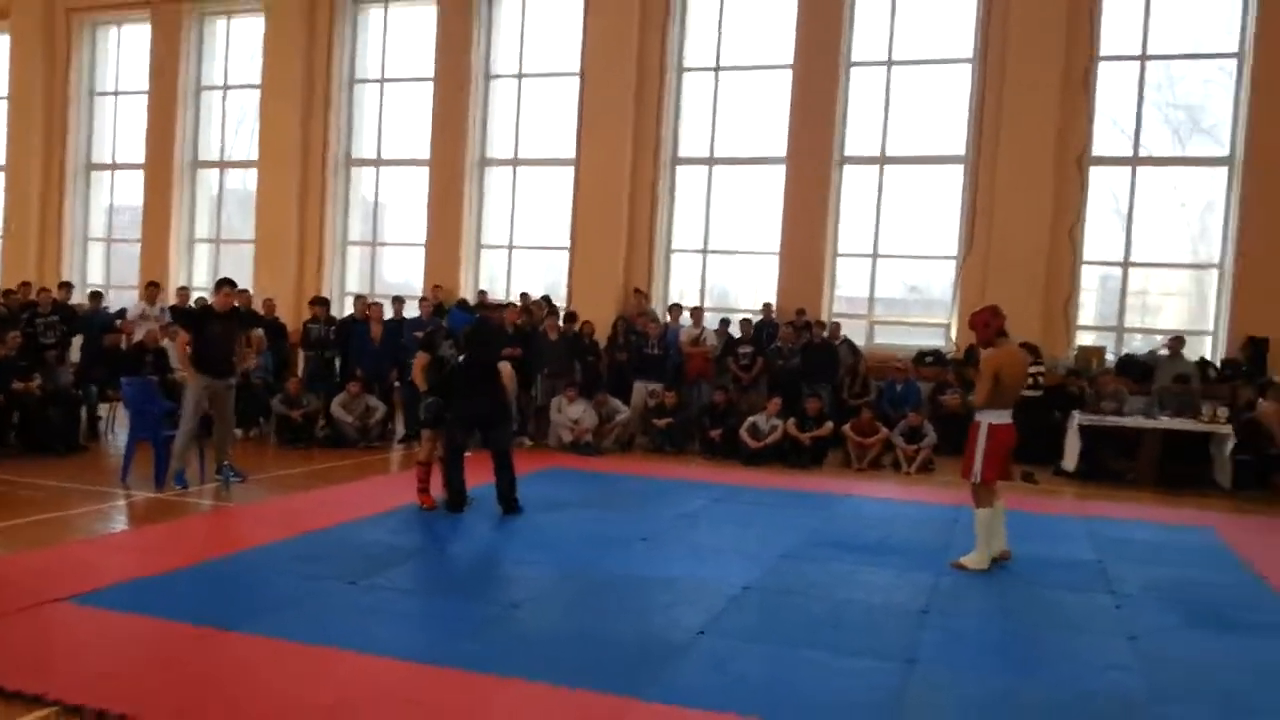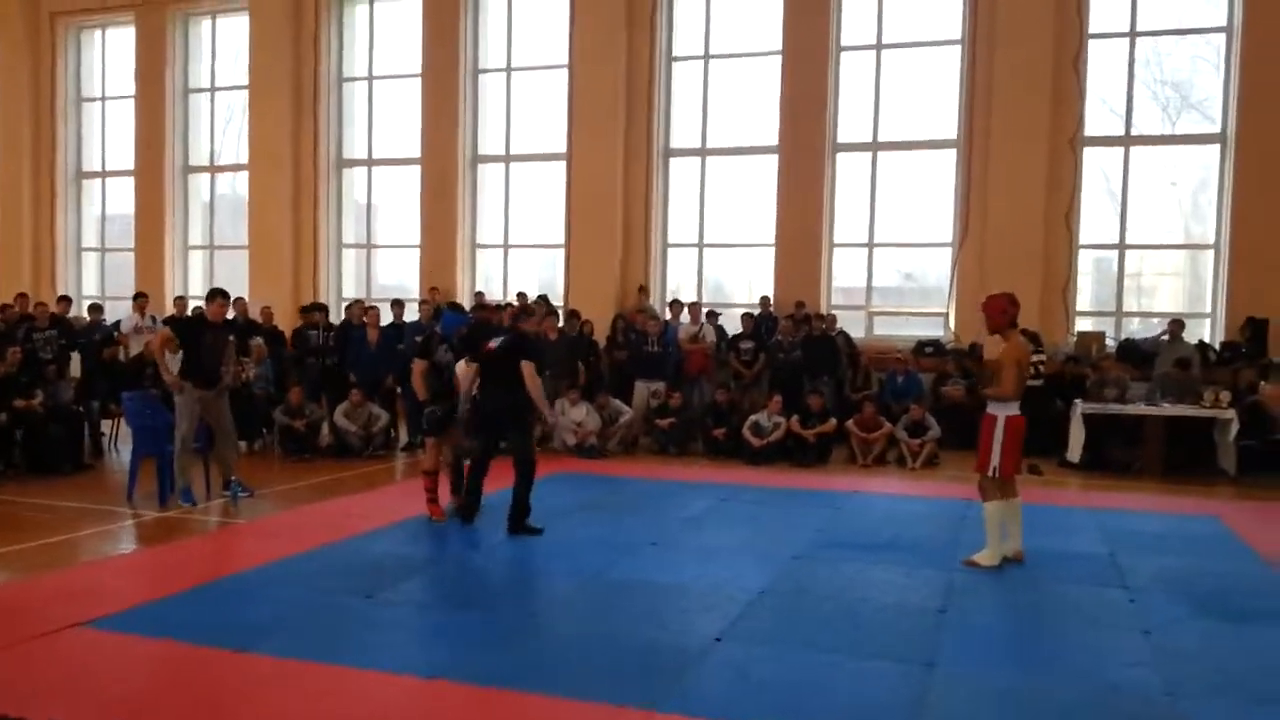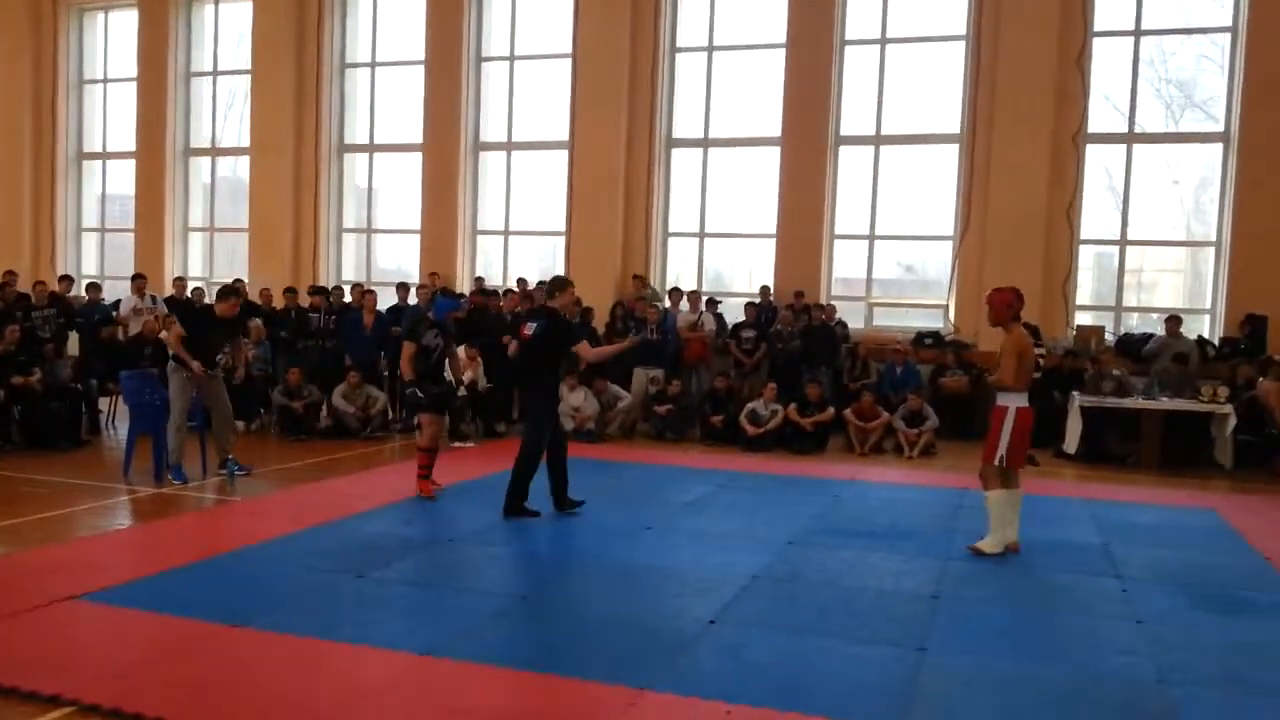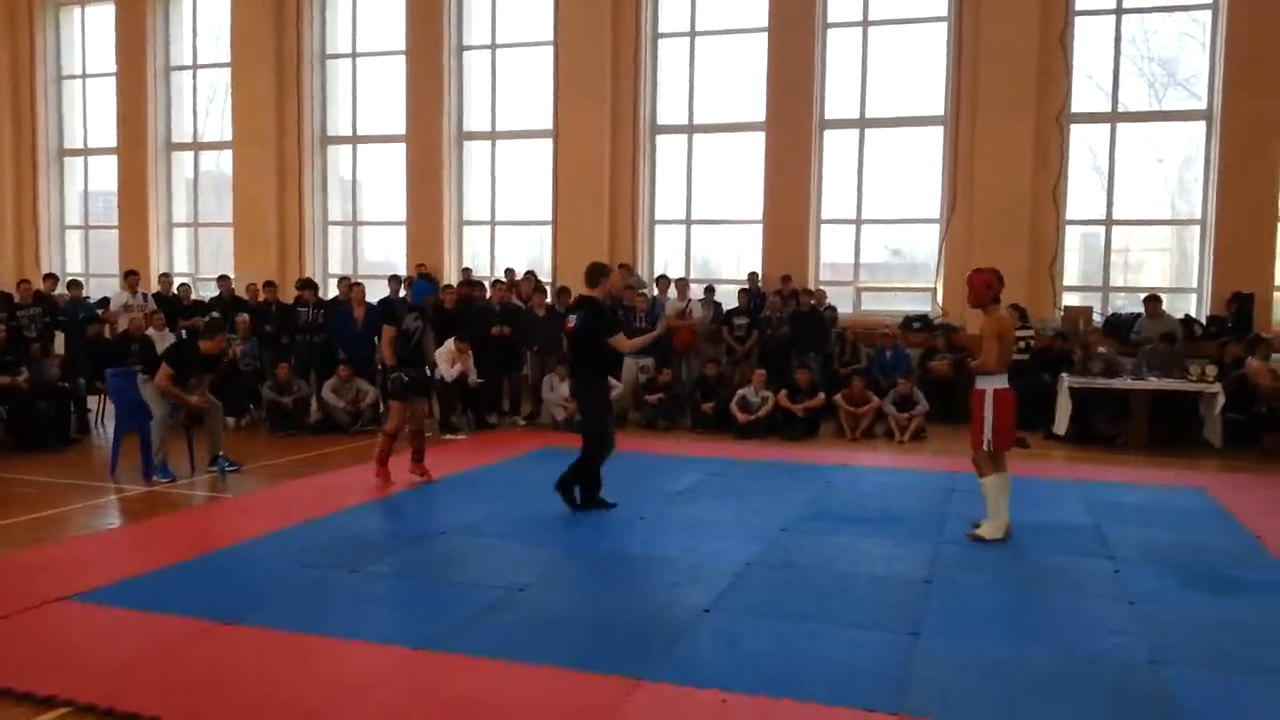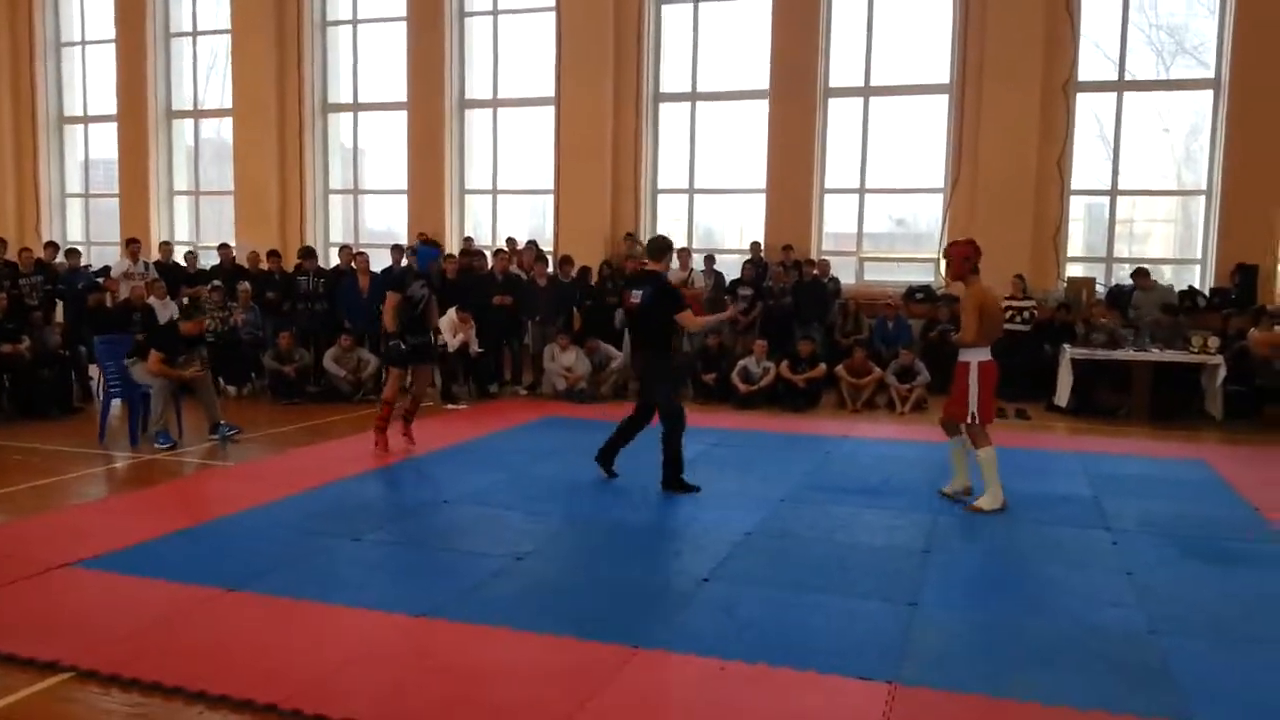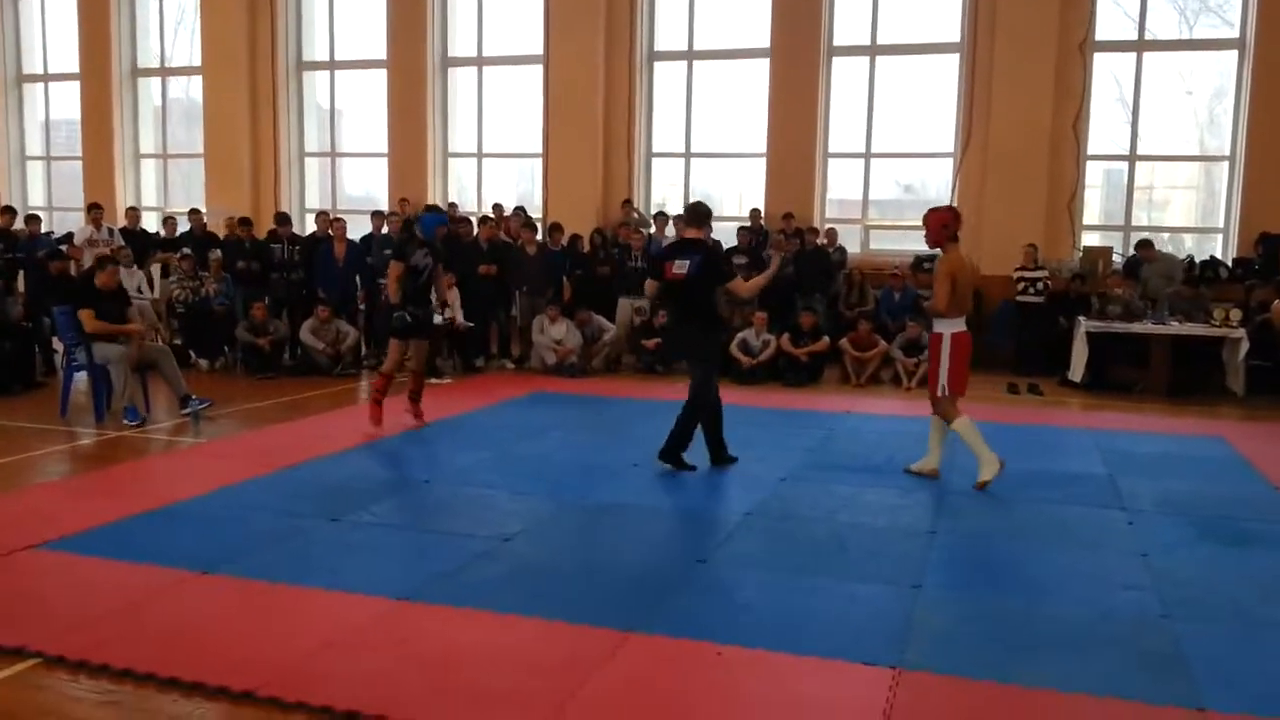
dt=0.4s
person 1, frame 1
left shoulder: (992, 359)
right shoulder: (1021, 356)
left elbow: (980, 401)
left wrist: (967, 400)
left hip: (988, 427)
right hip: (1006, 424)
left knee: (980, 490)
right knee: (988, 487)
left ankle: (981, 556)
right ankle: (999, 546)
person 1, frame 2
left shoulder: (1010, 349)
right shoulder: (1021, 344)
left elbow: (1007, 392)
left wrist: (981, 391)
left hip: (1002, 420)
right hip: (1010, 419)
left knee: (988, 484)
right knee: (1006, 483)
left ankle: (992, 552)
right ankle: (1013, 546)
person 1, frame 3
left shoulder: (1011, 341)
right shoulder: (1024, 338)
left elbow: (1007, 381)
right wrist: (994, 378)
left hip: (1010, 411)
right hip: (1018, 409)
left knee: (989, 472)
right knee: (1009, 474)
left ankle: (996, 538)
right ankle: (1009, 535)
person 1, frame 4
left shoulder: (990, 323)
right shoulder: (1003, 320)
left elbow: (989, 364)
left wrist: (968, 365)
right wrist: (976, 363)
left hip: (990, 394)
right hip: (999, 391)
left knee: (982, 458)
right knee: (996, 458)
left ankle: (995, 525)
right ankle: (1000, 519)
person 1, frame 5
left shoulder: (971, 295)
right shoulder: (986, 292)
left elbow: (967, 338)
right elbow: (995, 332)
right wrist: (961, 337)
left hip: (974, 367)
right hip: (977, 365)
left knee: (977, 432)
right knee: (950, 421)
left ankle: (995, 495)
right ankle: (961, 481)
person 1, frame 6
left shoulder: (944, 263)
right shoulder: (962, 260)
left elbow: (940, 306)
left wrist: (924, 307)
right wrist: (935, 307)
left hip: (947, 338)
right hip: (958, 334)
left knee: (943, 406)
right knee: (942, 402)
left ankle: (986, 459)
right ankle: (932, 461)
person 2, frame 1
left shoulder: (459, 365)
right shoulder: (493, 351)
left elbow: (449, 396)
right elbow: (506, 376)
right wrist: (509, 405)
left hip: (461, 407)
right hip: (492, 405)
left knee: (453, 452)
right knee: (502, 453)
left ankle: (456, 500)
right ankle: (508, 502)
person 2, frame 2
left shoulder: (493, 341)
right shoulder: (525, 342)
left elbow: (470, 378)
right elbow: (530, 380)
right wrist: (546, 412)
left hip: (485, 408)
right hip: (514, 408)
left knee: (480, 460)
right knee: (525, 463)
left ankle: (466, 511)
right ankle: (518, 521)
person 2, frame 3
left shoulder: (531, 317)
right shoulder: (558, 323)
left elbow: (513, 351)
right elbow: (590, 355)
right wrist: (625, 344)
left hip: (529, 389)
right hip: (541, 393)
left knee: (557, 444)
right knee: (532, 448)
left ankle: (561, 499)
right ankle: (514, 504)
person 2, frame 4
left shoulder: (575, 308)
right shoulder: (599, 312)
left elbow: (573, 343)
right elbow: (625, 347)
right wrist: (658, 331)
left hip: (580, 382)
right hip: (594, 384)
left knee: (592, 438)
right knee: (603, 441)
left ankle: (588, 494)
right ankle: (567, 482)
person 2, frame 5
left shoulder: (630, 283)
right shoulder: (664, 288)
left elbow: (623, 318)
right elbow: (693, 325)
right wrist: (726, 316)
left hip: (641, 358)
right hip: (660, 360)
left knee: (642, 412)
right knee: (673, 418)
left ankle: (607, 454)
right ankle: (672, 478)
person 2, frame 6
left shoulder: (667, 253)
right shoulder: (712, 256)
left elbow: (650, 294)
right elbow: (745, 291)
right wrist: (772, 269)
left hip: (681, 332)
right hip: (706, 333)
left knee: (707, 392)
right knee: (701, 395)
left ankle: (718, 452)
right ankle: (673, 448)
person 3, frame 1
left shoulder: (453, 337)
right shoulder: (432, 336)
right elbow: (417, 369)
right wrist: (426, 395)
left hip: (448, 396)
right hip: (432, 397)
right knee: (429, 443)
right ankle: (423, 492)
person 3, frame 2
left shoulder: (449, 341)
right shoulder: (428, 342)
right elbow: (417, 376)
left wrist: (459, 397)
right wrist: (426, 404)
left hip: (448, 401)
right hip: (433, 404)
left knee: (457, 447)
right knee: (433, 450)
left ankle: (457, 494)
right ankle: (432, 502)
person 3, frame 3
left shoulder: (446, 328)
right shoulder: (417, 325)
left elbow: (452, 356)
right elbow: (405, 359)
left wrist: (458, 382)
right wrist: (410, 385)
left hip: (439, 384)
right hip: (421, 385)
left knee: (435, 432)
right knee: (430, 428)
left ankle: (426, 476)
right ankle: (422, 480)
person 3, frame 4
left shoulder: (423, 311)
right shoulder: (398, 310)
right elbow: (385, 343)
left wrist: (432, 366)
right wrist: (393, 369)
left hip: (417, 369)
right hip: (399, 370)
left knee: (419, 416)
right knee: (397, 418)
left ankle: (417, 463)
right ankle: (381, 464)
person 3, frame 5
left shoulder: (428, 278)
right shoulder: (402, 278)
right elbow: (389, 309)
left wrist: (436, 332)
right wrist: (392, 337)
left hip: (422, 337)
right hip: (403, 337)
left knee: (423, 384)
right knee: (394, 384)
left ankle: (406, 424)
right ankle: (380, 431)
person 3, frame 6
left shoulder: (434, 246)
right shoulder: (405, 244)
left elbow: (438, 277)
right elbow: (393, 279)
left wrist: (445, 304)
right wrist: (397, 308)
left hip: (423, 307)
right hip: (404, 307)
left knee: (420, 358)
right knee: (395, 358)
left ankle: (414, 403)
right ankle: (376, 402)
person 4, frame 1
left shoulder: (238, 316)
right shoulder: (199, 315)
left elbow: (240, 342)
right elbow: (181, 345)
left wrist: (237, 366)
right wrist: (190, 372)
left hip: (226, 378)
right hip: (201, 377)
left knee: (225, 422)
right knee: (189, 424)
left ankle: (222, 465)
right ankle: (178, 469)
person 4, frame 2
left shoulder: (225, 326)
right shoulder: (191, 324)
right elbow: (160, 338)
left wrist: (230, 369)
right wrist: (165, 370)
left hip: (216, 387)
right hip: (189, 388)
left knee: (226, 433)
right knee: (185, 437)
left ankle: (229, 480)
right ankle: (183, 487)
person 4, frame 3
left shoulder: (235, 321)
right shoulder: (199, 316)
left elbow: (237, 343)
right elbow: (171, 337)
left wrist: (240, 365)
right wrist: (191, 362)
left hip: (210, 370)
right hip: (182, 368)
left knee: (224, 411)
right knee: (179, 413)
left ankle: (226, 459)
right ankle: (174, 465)
person 4, frame 4
left shoulder: (215, 356)
right shoulder: (183, 349)
left elbow: (204, 382)
right elbow: (160, 379)
left wrist: (193, 401)
right wrist: (187, 398)
left hip: (181, 382)
right hip: (152, 379)
left knee: (214, 407)
right knee: (161, 412)
left ankle: (216, 457)
right ankle: (159, 465)
person 4, frame 5
left shoulder: (196, 335)
right shoulder: (164, 333)
left elbow: (193, 357)
right elbow: (153, 366)
left wrist: (194, 367)
right wrist: (183, 375)
right hip: (139, 364)
left knee: (203, 375)
right knee: (162, 382)
left ankle: (216, 425)
right ankle: (160, 433)
person 4, frame 6
left shoulder: (119, 291)
right shoulder: (86, 294)
left elbow: (133, 319)
right elbow: (90, 326)
left wrist: (135, 341)
right wrist: (126, 328)
left hip: (119, 342)
right hip: (92, 346)
left knee: (162, 351)
right knee: (119, 354)
left ankle: (185, 399)
right ankle: (129, 409)
